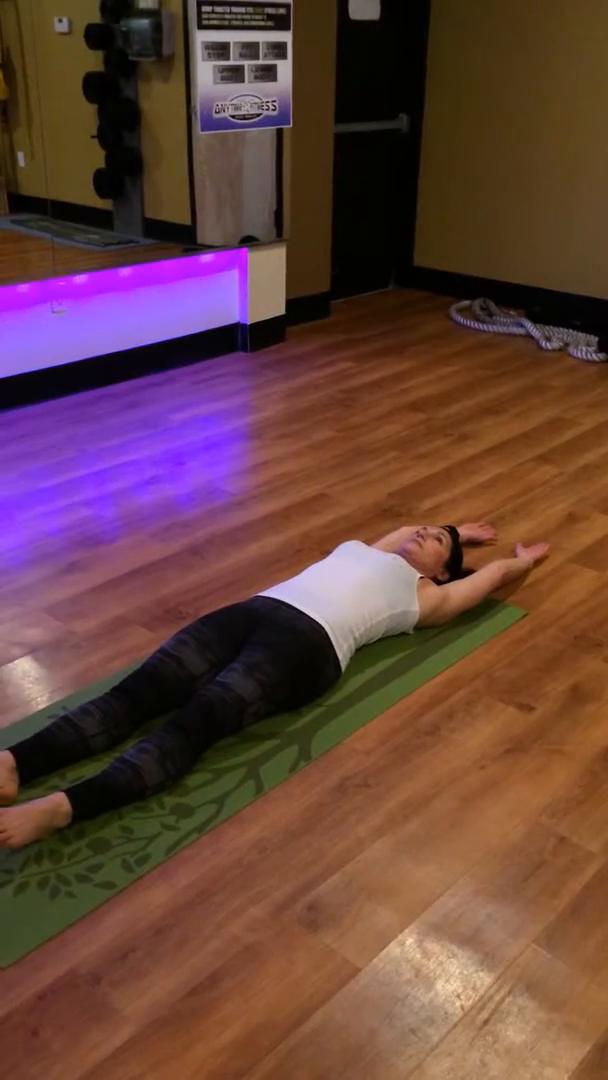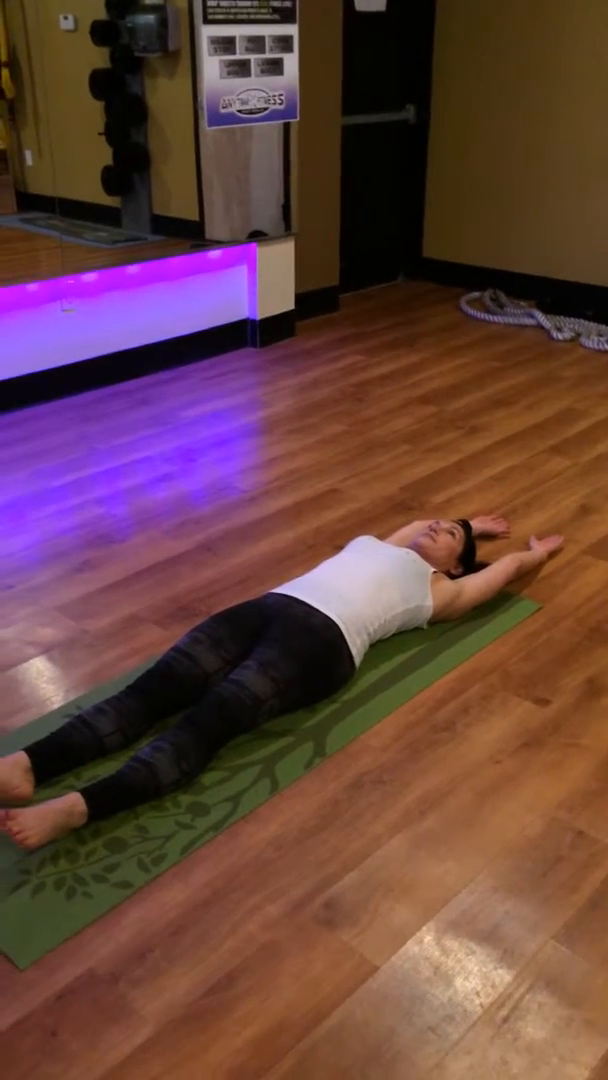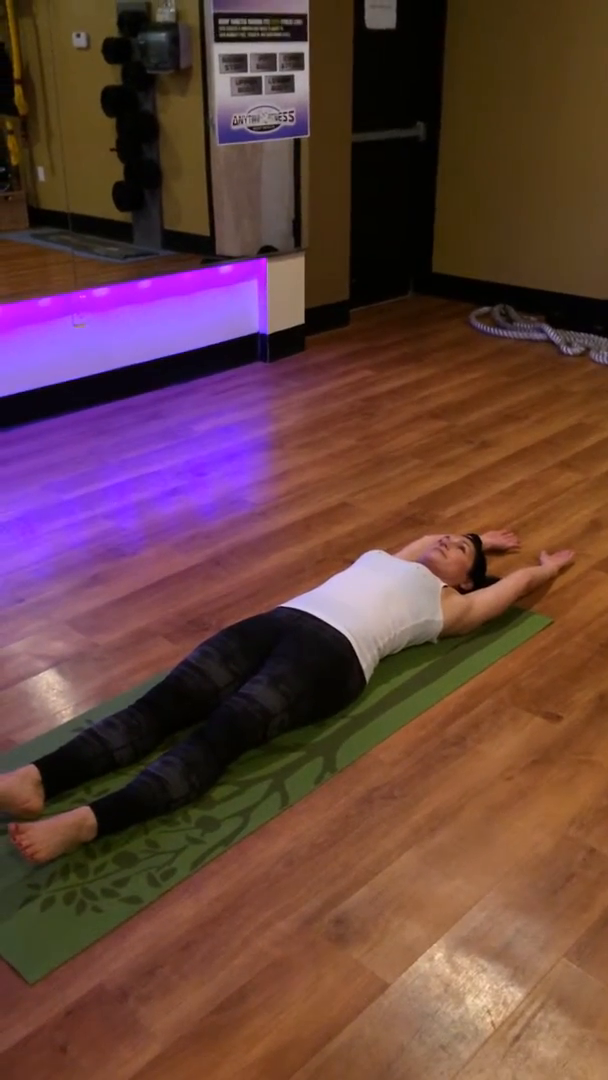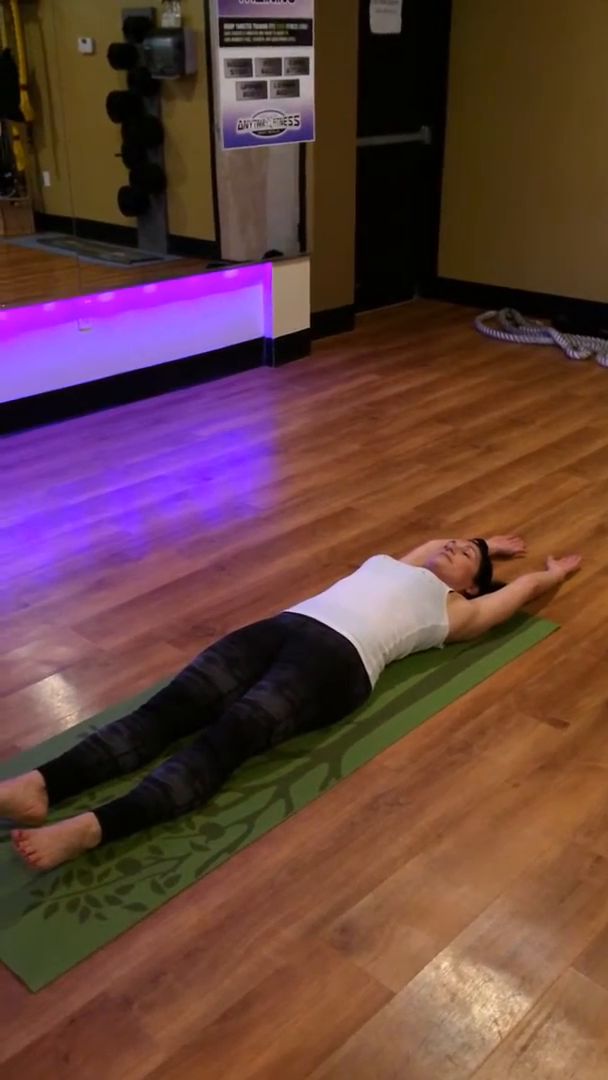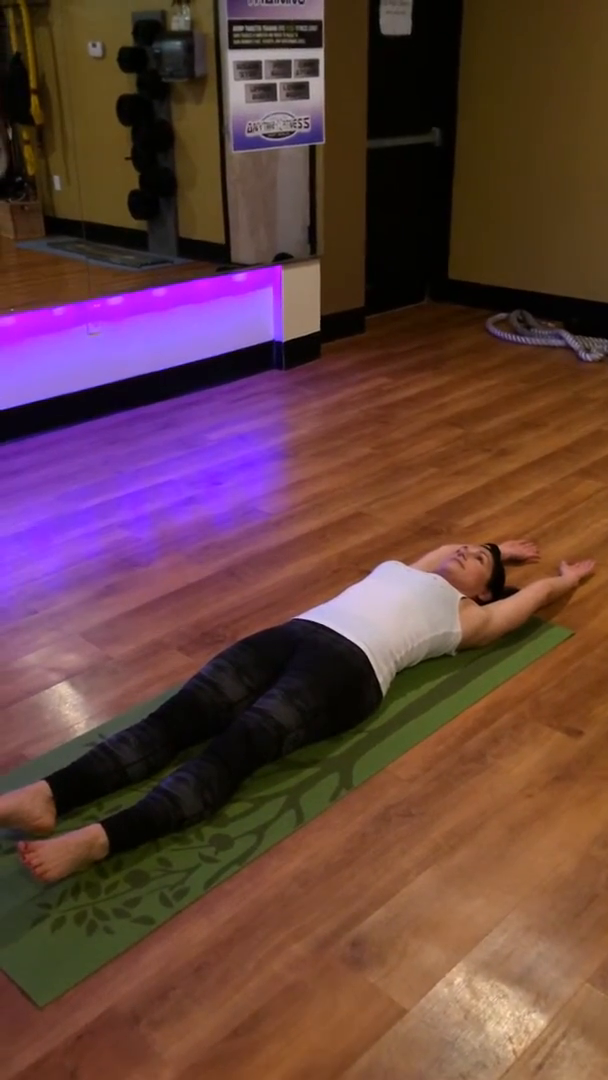
dt=0.7s
person 1, frame 1
left shoulder: (425, 595)
right shoulder: (362, 550)
left elbow: (495, 574)
right elbow: (407, 529)
left wrist: (525, 558)
right wrist: (455, 529)
left hip: (310, 642)
right hip: (256, 610)
left knee: (197, 719)
right knee: (141, 691)
left ankle: (63, 808)
person 1, frame 2
left shoulder: (438, 590)
right shoulder: (376, 545)
left elbow: (509, 567)
right elbow: (420, 524)
left wrist: (540, 551)
right wrist: (469, 522)
left hip: (323, 640)
right hip: (270, 607)
left knee: (210, 718)
right knee: (156, 688)
left ankle: (78, 807)
person 1, frame 3
left shoulder: (450, 604)
right shoulder: (388, 559)
left elbow: (519, 582)
right elbow: (431, 538)
left wrist: (550, 564)
right wrist: (480, 537)
left hip: (335, 652)
right hip: (282, 621)
left knee: (221, 731)
right knee: (167, 701)
left ankle: (87, 821)
person 1, frame 4
left shoulder: (455, 610)
right shoulder: (391, 564)
left elbow: (524, 588)
right elbow: (434, 543)
left wrist: (556, 571)
right wrist: (485, 542)
left hip: (340, 659)
right hip: (286, 627)
left knee: (227, 736)
right knee: (172, 708)
left ankle: (91, 828)
person 1, frame 5
left shoulder: (468, 615)
right shoulder: (405, 570)
left elbow: (541, 592)
right elbow: (449, 548)
left wrist: (571, 575)
right wrist: (498, 547)
left hip: (351, 666)
right hip: (296, 632)
left knee: (235, 745)
right knee: (179, 716)
left ankle: (99, 839)
right ankle: (49, 794)
